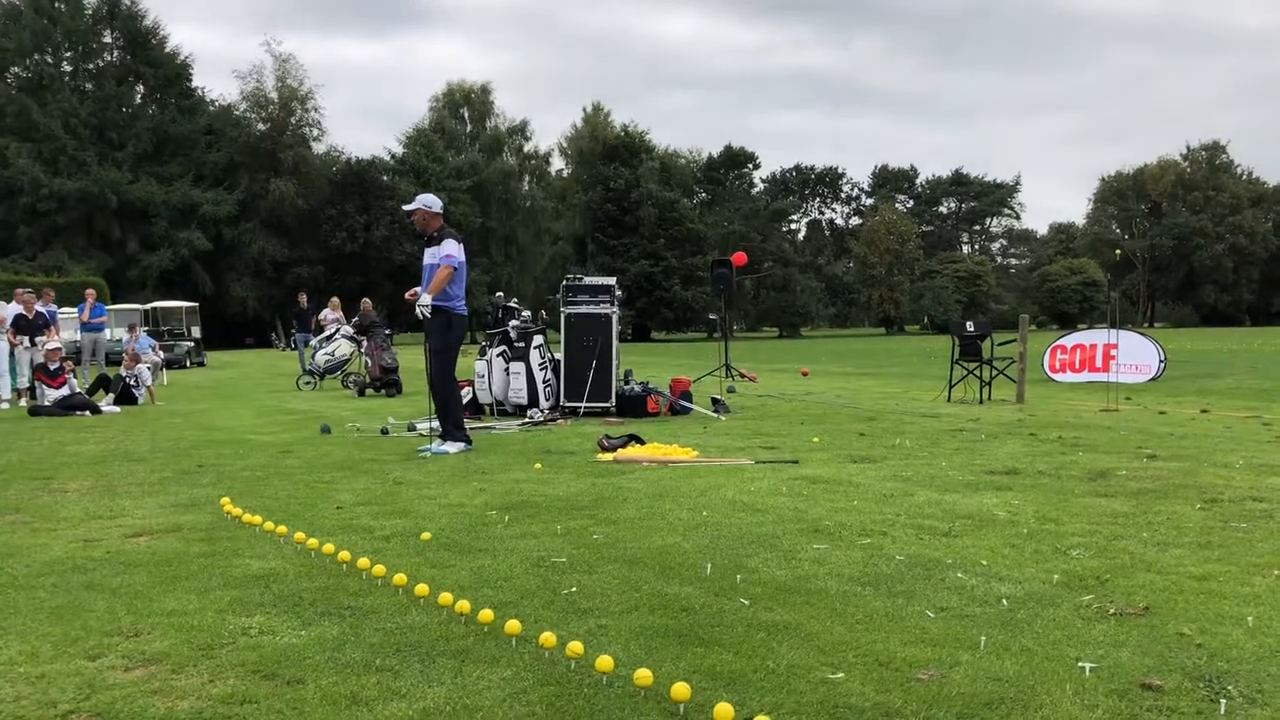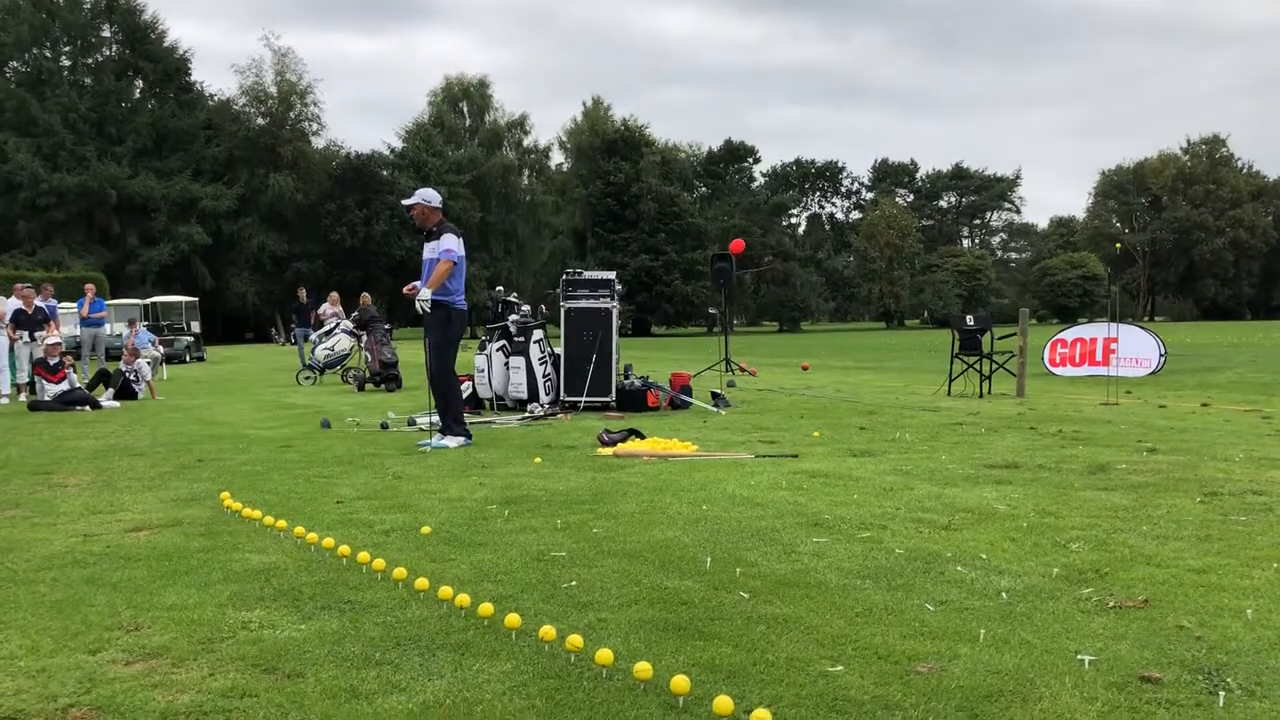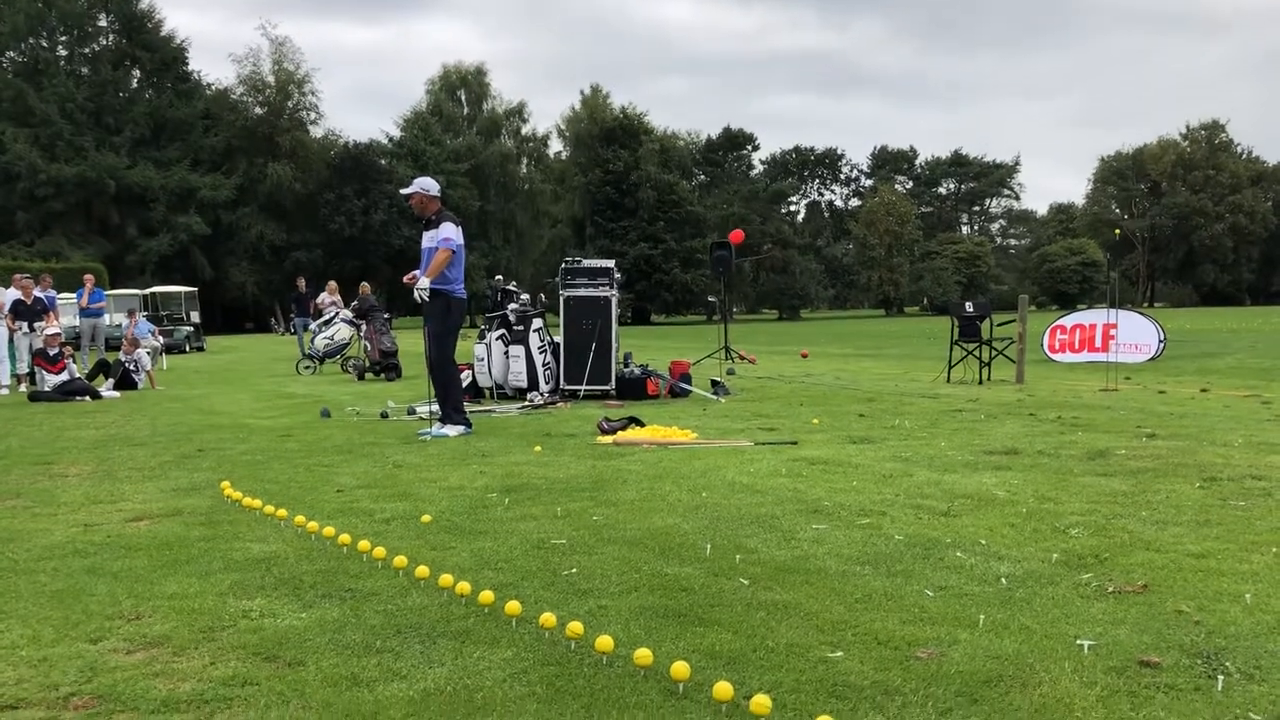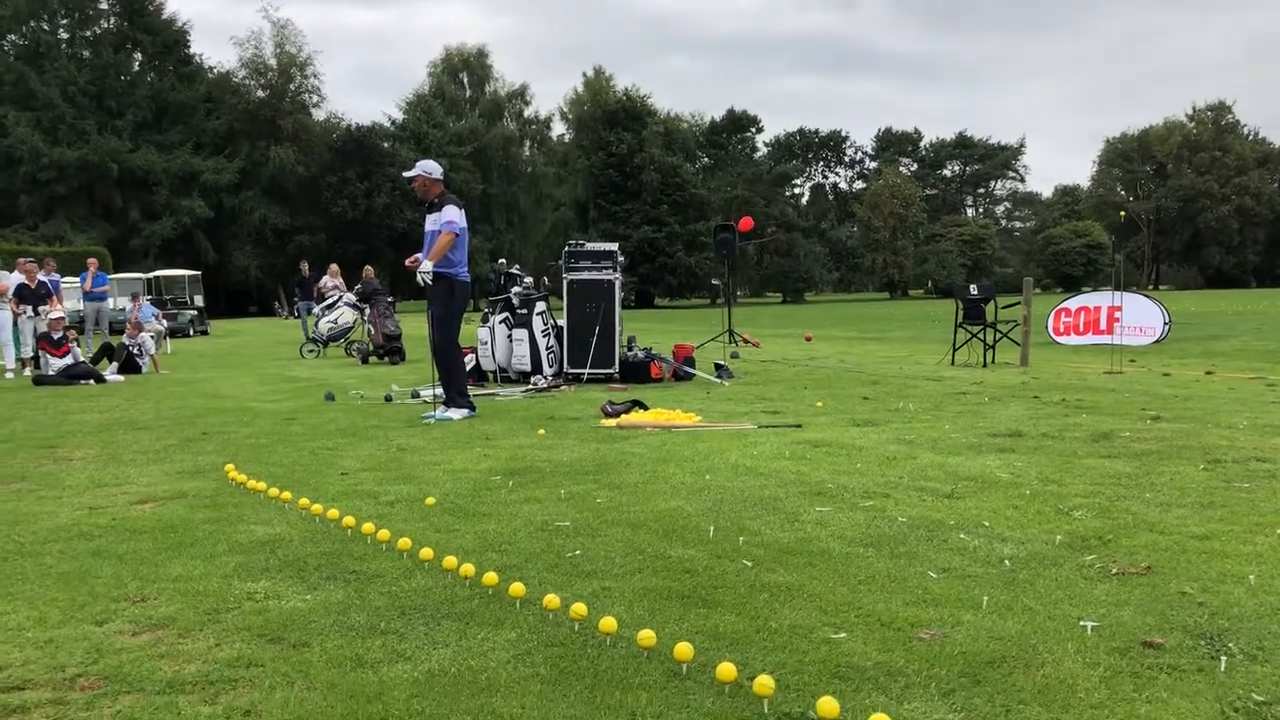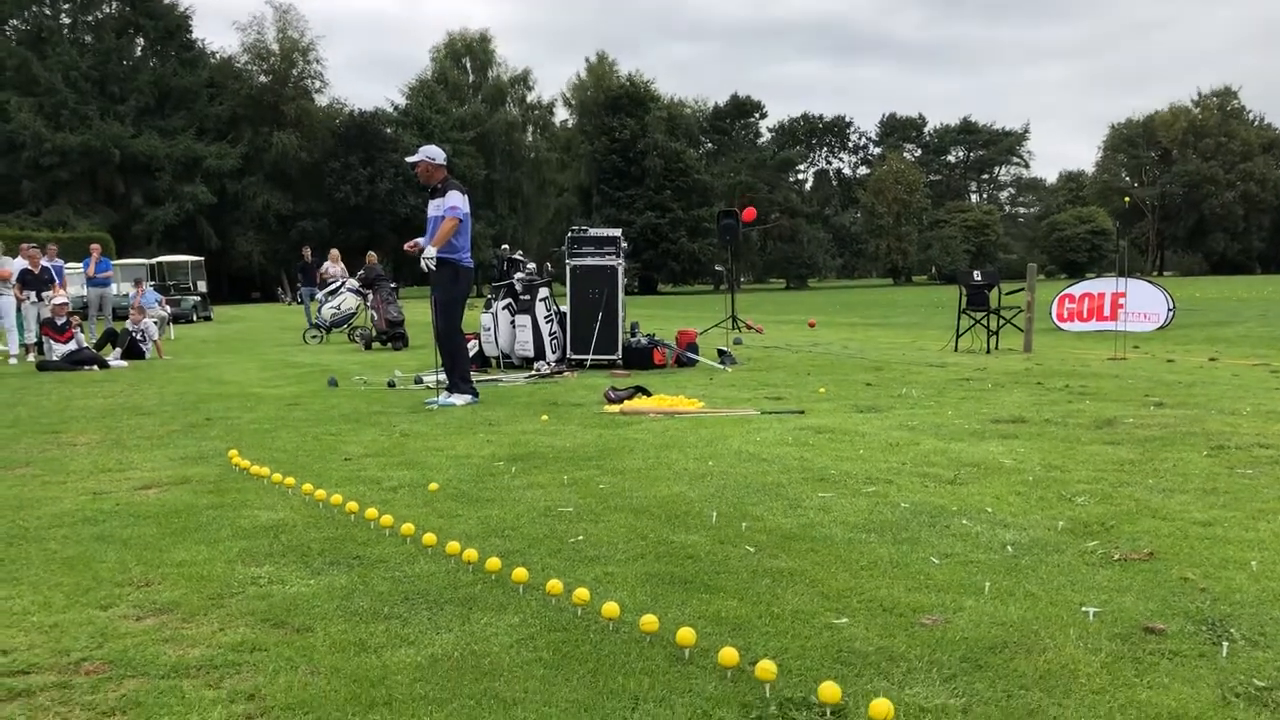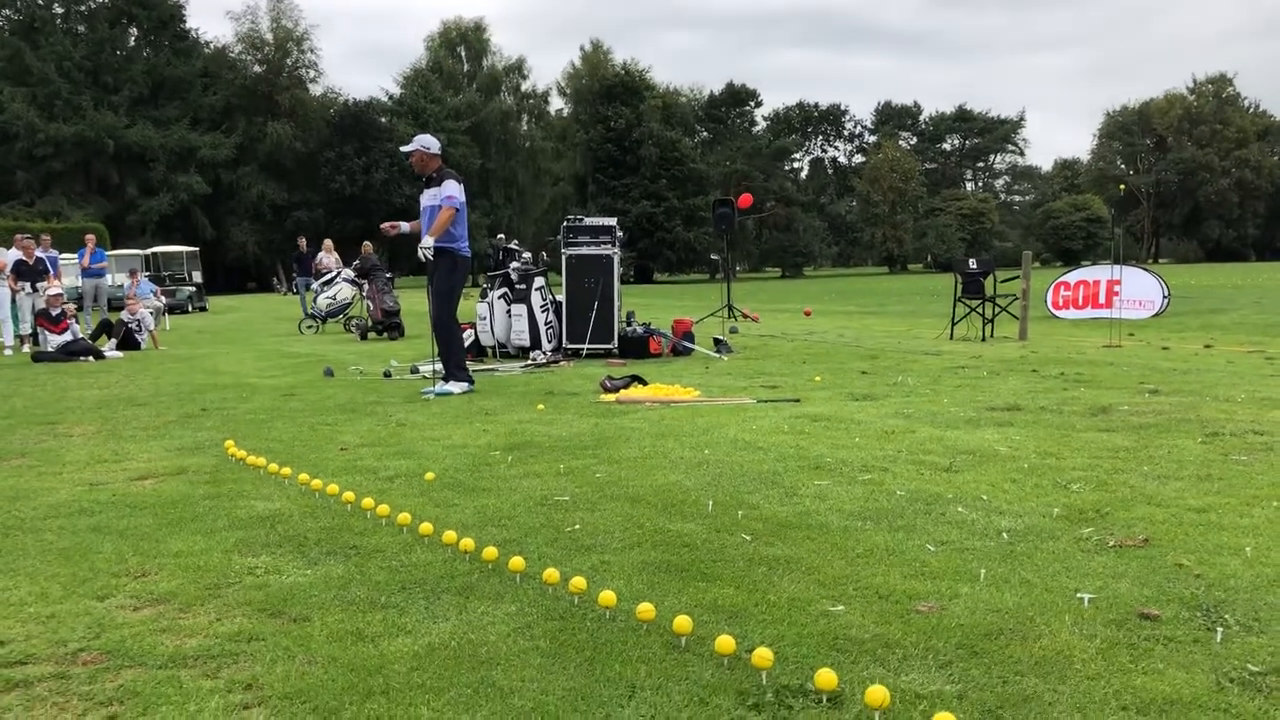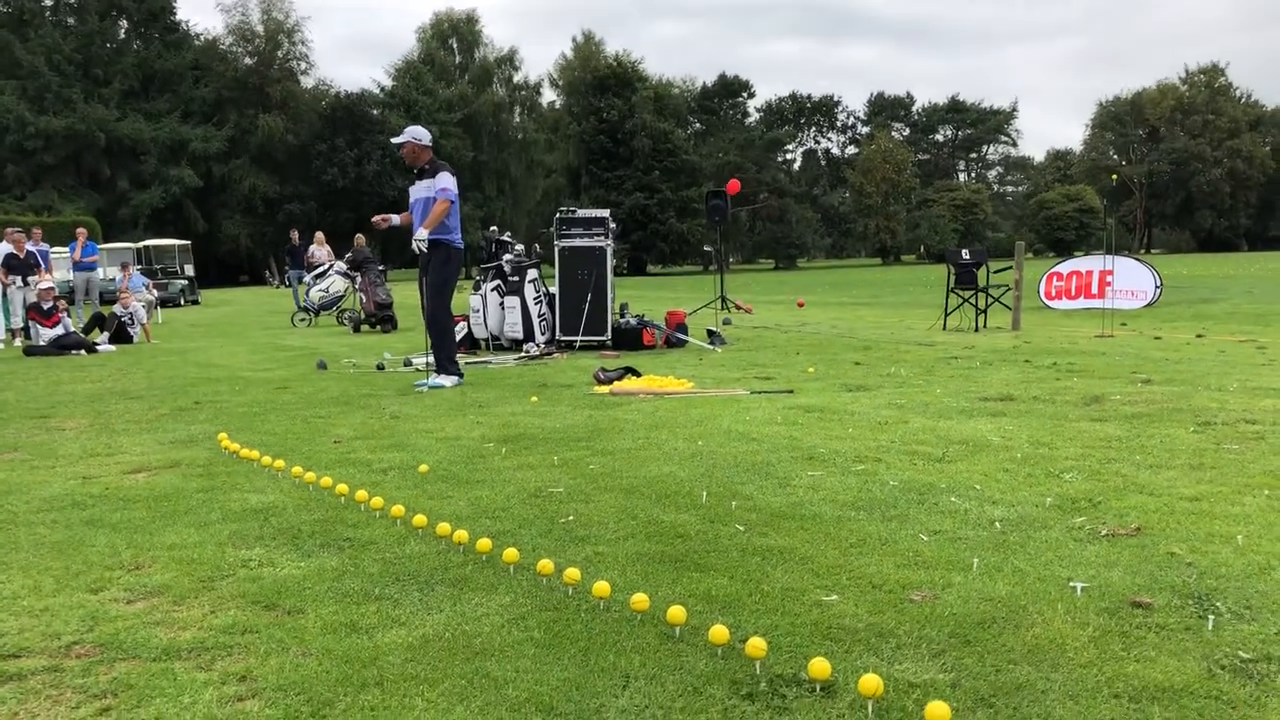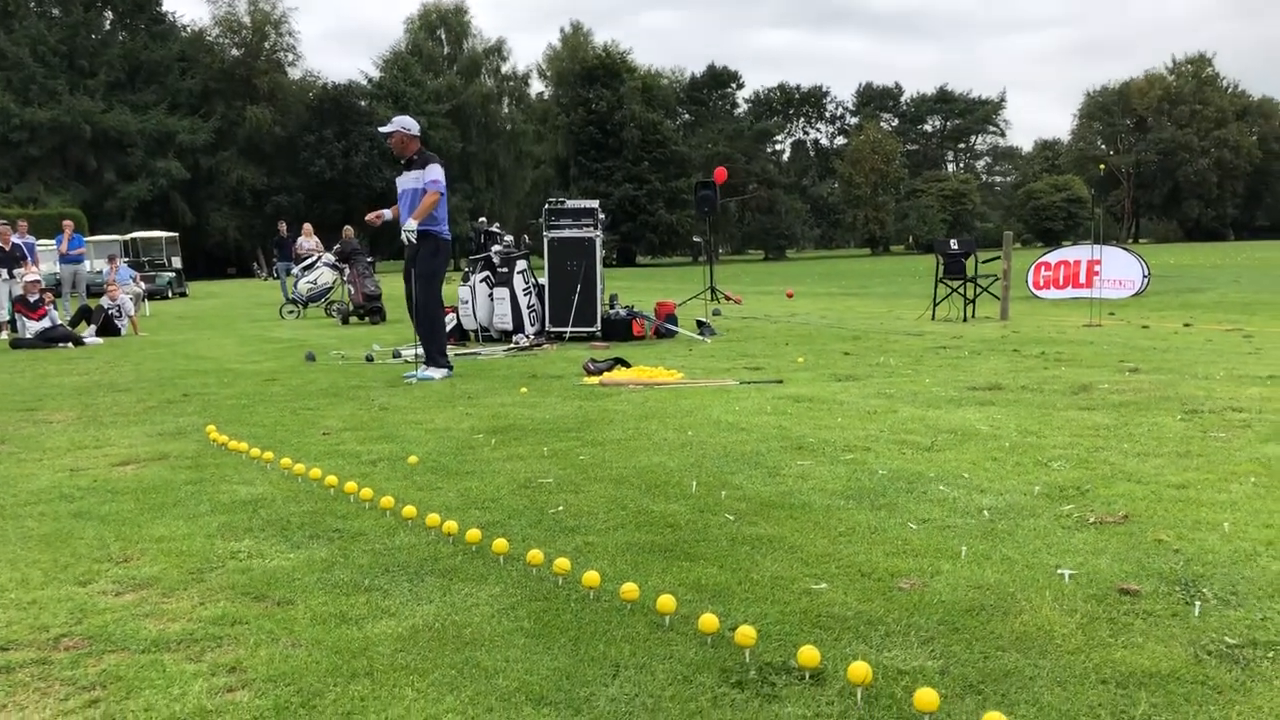
dt=0.2s
person 1, frame 1
left shoulder: (449, 239)
right shoulder: (431, 242)
left elbow: (447, 269)
left wrist: (427, 296)
right wrist: (419, 290)
left hip: (448, 317)
right hip: (435, 316)
left knee: (443, 378)
right knee: (436, 379)
left ankle: (459, 438)
right ankle: (447, 435)
person 1, frame 2
left shoulder: (448, 233)
right shoulder: (430, 236)
left elbow: (447, 264)
left wrist: (427, 290)
right wrist: (419, 284)
left hip: (448, 311)
right hip: (435, 310)
left knee: (443, 372)
right knee: (436, 373)
left ankle: (458, 432)
right ankle: (447, 429)
person 1, frame 3
left shoulder: (447, 222)
right shoulder: (429, 226)
left elbow: (446, 252)
left wrist: (426, 279)
right wrist: (418, 273)
left hip: (447, 300)
right hip: (434, 299)
left knee: (443, 360)
right knee: (435, 362)
left ankle: (458, 421)
right ankle: (447, 418)
person 1, frame 4
left shoulder: (450, 205)
right shoulder: (432, 208)
left elbow: (449, 235)
left wrist: (428, 262)
right wrist: (421, 256)
left hip: (451, 283)
right hip: (438, 282)
left knee: (446, 344)
right knee: (439, 345)
left ankle: (462, 404)
right ankle: (451, 402)
person 1, frame 5
left shoulder: (453, 190)
right shoulder: (434, 195)
left elbow: (452, 221)
left wrist: (431, 248)
right wrist: (421, 242)
left hip: (455, 268)
right hip: (440, 268)
left knee: (450, 329)
right knee: (442, 331)
left ankle: (465, 390)
right ankle: (454, 388)
person 1, frame 6
left shoulder: (448, 179)
right shoulder: (428, 185)
left elbow: (449, 211)
left wrist: (428, 239)
right wrist: (403, 227)
left hip: (452, 257)
right hip: (437, 258)
left knee: (444, 317)
right knee: (439, 320)
left ankle: (461, 377)
right ankle: (450, 377)
person 1, frame 7
left shoulder: (441, 172)
right shoulder: (418, 178)
left elbow: (444, 203)
left wrist: (424, 230)
right wrist: (393, 219)
left hip: (445, 249)
right hip: (427, 250)
left knee: (438, 310)
right knee: (430, 312)
left ankle: (450, 371)
right ankle: (442, 370)
person 1, frame 8
left shoulder: (430, 163)
right shoulder: (404, 169)
left elbow: (434, 195)
left wrist: (413, 221)
right wrist: (386, 214)
left hip: (432, 240)
right hip: (413, 242)
left knee: (428, 302)
right knee: (415, 304)
left ankle: (440, 364)
right ankle: (431, 361)
